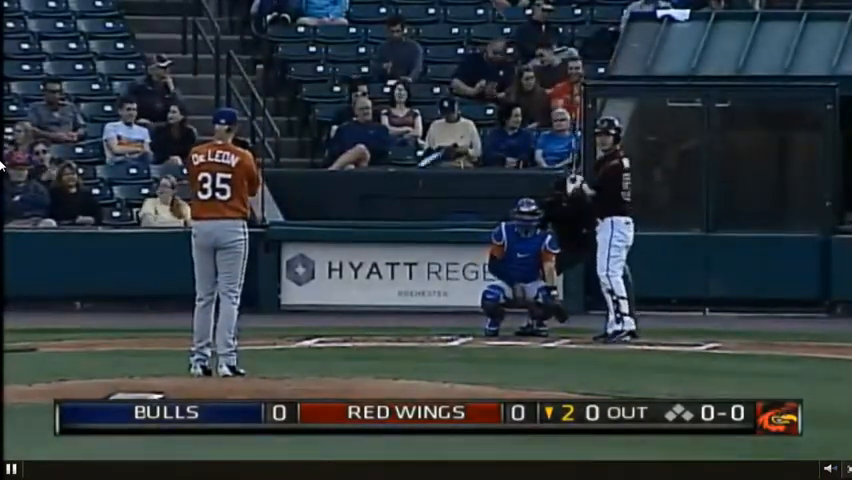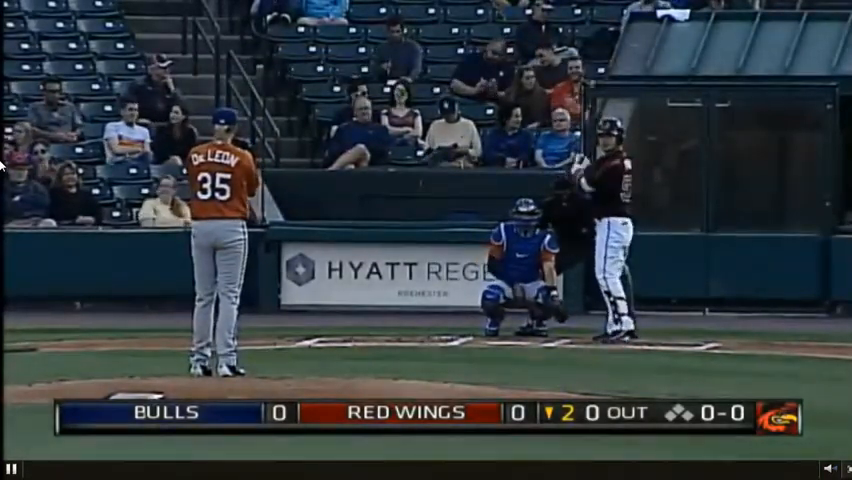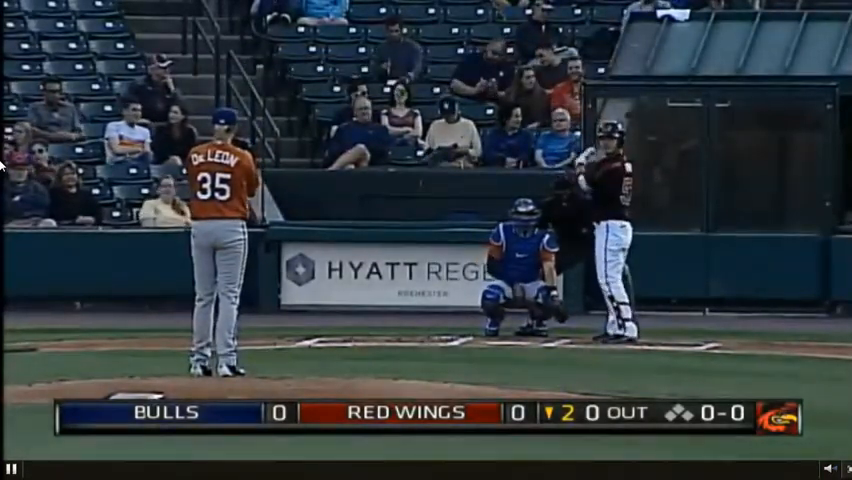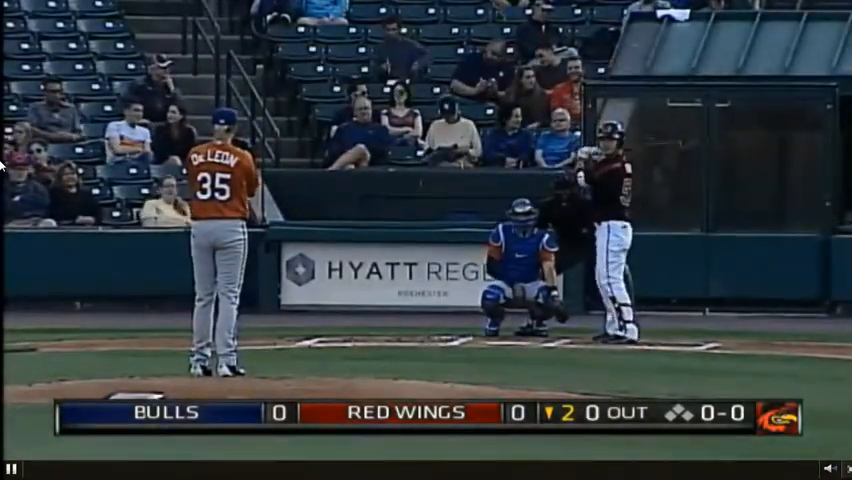
dt=0.2s
person 1, frame 1
left shoulder: (195, 155)
right shoulder: (243, 157)
right elbow: (253, 189)
left hip: (201, 227)
right hip: (231, 228)
left knee: (204, 295)
right knee: (229, 296)
left ankle: (199, 359)
right ankle: (226, 360)
person 1, frame 2
left shoulder: (194, 155)
right shoulder: (242, 158)
right elbow: (252, 189)
left hip: (201, 227)
right hip: (231, 228)
left knee: (203, 296)
right knee: (229, 295)
left ankle: (199, 359)
right ankle: (226, 360)
person 1, frame 3
left shoulder: (194, 155)
right shoulder: (242, 158)
right elbow: (252, 190)
left hip: (200, 227)
right hip: (231, 228)
left knee: (203, 296)
right knee: (229, 296)
left ankle: (199, 359)
right ankle: (226, 360)
person 1, frame 4
left shoulder: (194, 155)
right shoulder: (242, 158)
right elbow: (252, 190)
left hip: (200, 227)
right hip: (231, 228)
left knee: (203, 296)
right knee: (228, 296)
left ankle: (199, 359)
right ankle: (226, 360)
person 2, frame 1
left shoulder: (610, 161)
right shoulder: (618, 160)
left elbow: (591, 189)
left wrist: (575, 185)
right wrist: (581, 182)
left hip: (613, 223)
right hip: (616, 223)
left knee: (608, 273)
right knee: (610, 275)
left ankle: (624, 323)
right ankle: (615, 327)
person 2, frame 2
left shoulder: (611, 162)
right shoulder: (622, 160)
left elbow: (588, 185)
right elbow: (595, 177)
left wrist: (577, 172)
right wrist: (585, 170)
left hip: (611, 224)
right hip: (619, 223)
left knee: (606, 275)
right knee: (611, 275)
left ankle: (624, 322)
right ankle: (614, 327)
person 2, frame 3
left shoulder: (612, 165)
right shoulder: (623, 164)
left elbow: (585, 183)
right elbow: (597, 179)
left wrist: (581, 165)
right wrist: (590, 163)
left hip: (610, 227)
right hip: (620, 226)
left knee: (609, 279)
right knee: (609, 279)
left ankle: (627, 328)
right ankle: (615, 328)
person 2, frame 4
left shoulder: (613, 165)
right shoulder: (621, 164)
left elbow: (583, 179)
right elbow: (595, 173)
left wrist: (582, 159)
right wrist: (590, 158)
left hip: (611, 228)
right hip: (615, 227)
left knee: (611, 279)
right knee: (603, 280)
left ankle: (627, 330)
right ankle: (614, 327)
person 3, frame 1
left shoulder: (545, 239)
right shoulder: (504, 232)
left elbow: (549, 267)
right elbow: (493, 265)
left wrist: (554, 293)
right wrist: (513, 283)
left hip: (532, 284)
right hip: (507, 282)
left knee: (549, 299)
right knee: (489, 298)
left ankle: (536, 323)
right ankle: (493, 323)
person 3, frame 2
left shoulder: (544, 239)
right shoulder: (503, 232)
left elbow: (549, 267)
right elbow: (492, 265)
left wrist: (554, 293)
right wrist: (512, 283)
left hip: (532, 284)
right hip: (507, 283)
left knee: (549, 300)
right knee: (489, 298)
left ankle: (536, 323)
right ankle: (494, 323)
person 3, frame 3
left shoulder: (543, 238)
right shoulder: (502, 233)
left elbow: (549, 267)
right elbow: (492, 265)
left wrist: (554, 293)
right wrist: (512, 284)
left hip: (532, 284)
right hip: (507, 283)
left knee: (549, 299)
right knee: (489, 297)
left ankle: (536, 323)
right ankle: (494, 323)
person 3, frame 4
left shoulder: (543, 238)
right shoulder: (501, 233)
left elbow: (549, 267)
right elbow: (492, 266)
left wrist: (554, 293)
right wrist: (512, 284)
left hip: (532, 284)
right hip: (507, 283)
left knee: (550, 300)
right knee: (489, 298)
left ankle: (536, 323)
right ankle: (494, 323)
